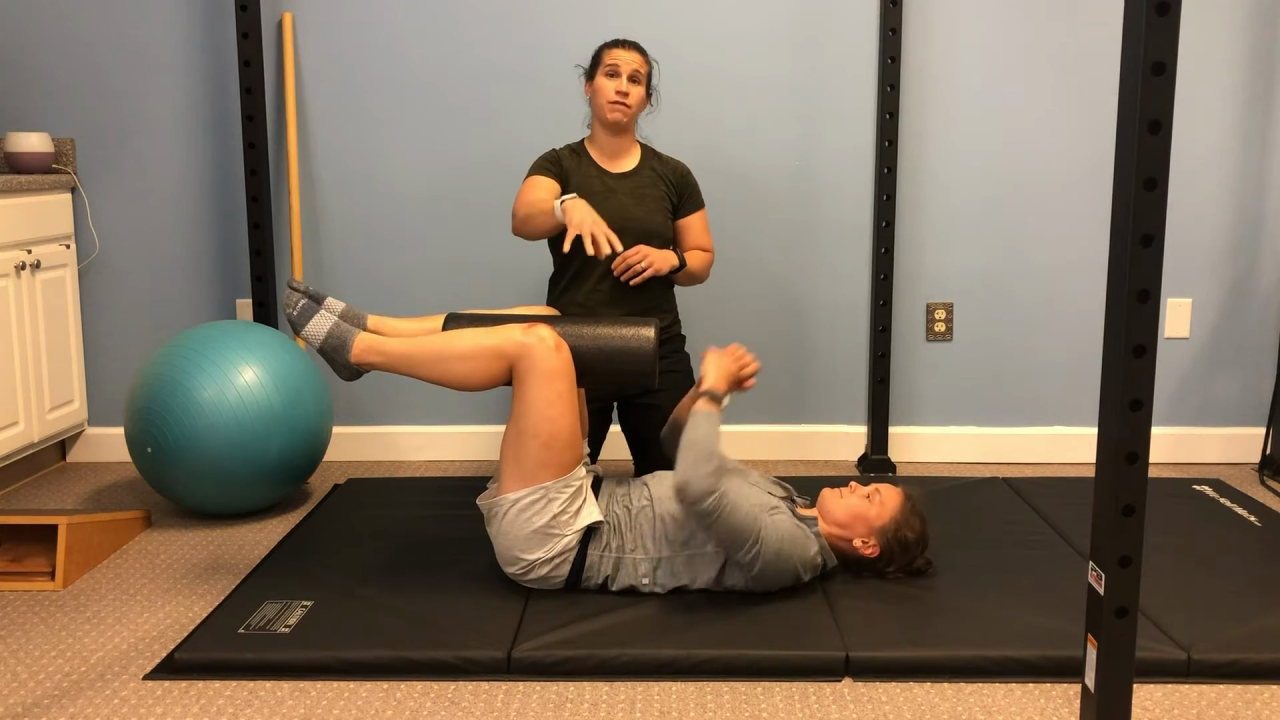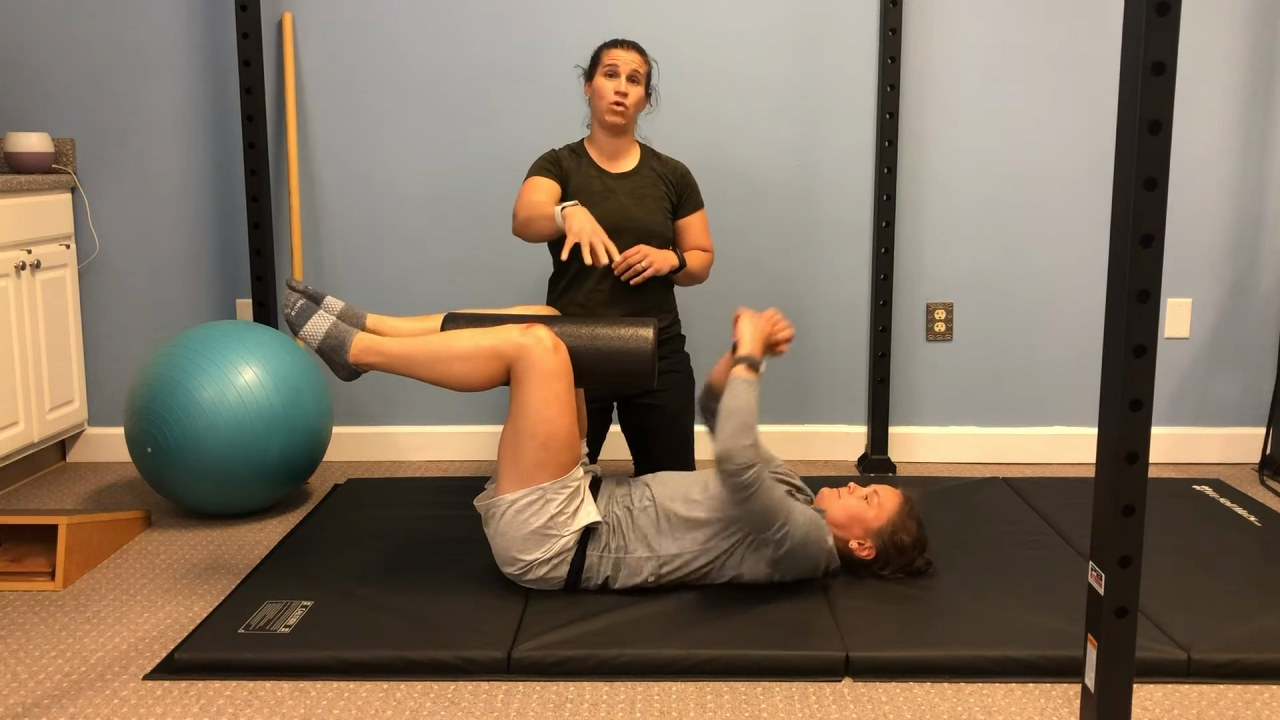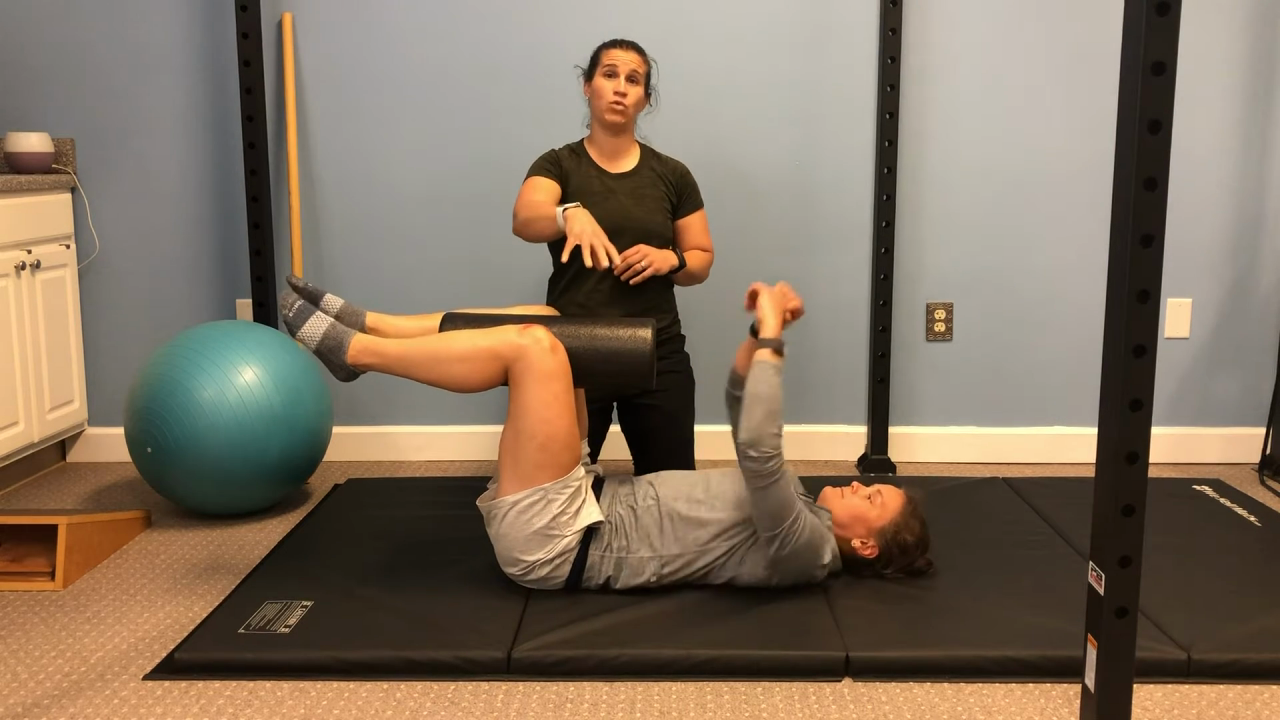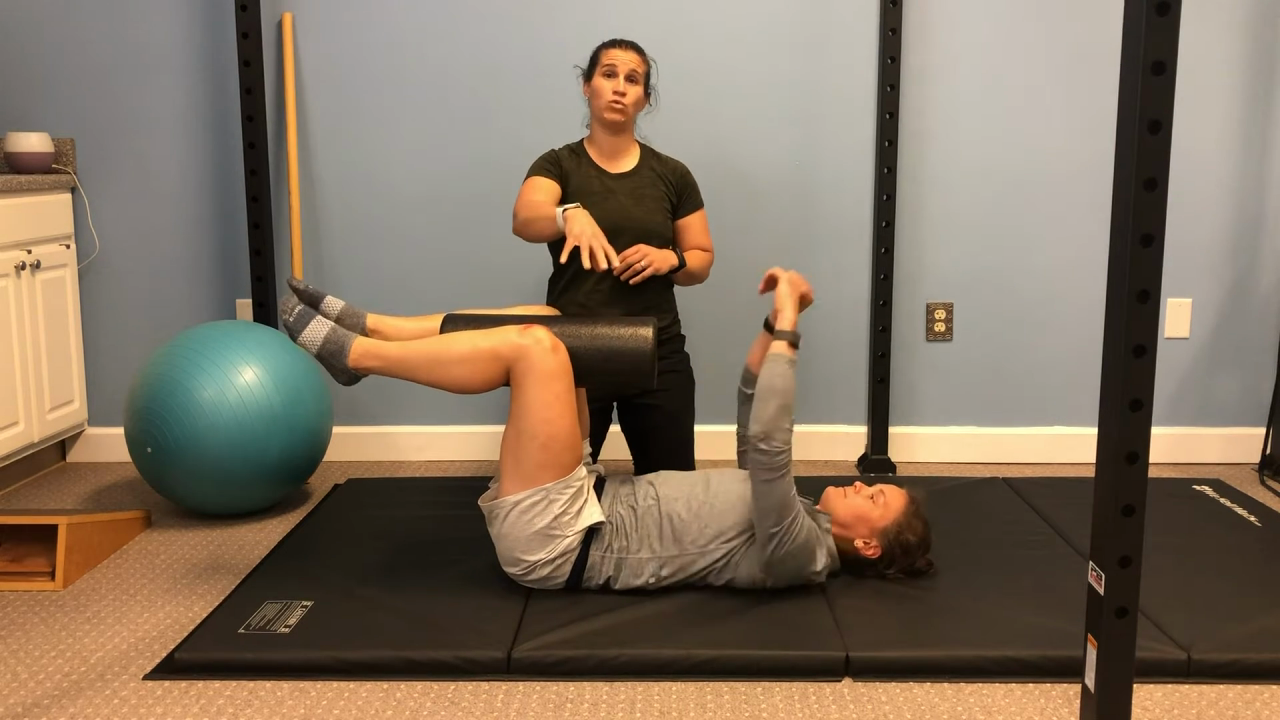
dt=0.1s
person 1, frame 1
left shoulder: (792, 552)
right shoulder: (784, 502)
left elbow: (694, 487)
right elbow: (691, 467)
left wrist: (709, 392)
right wrist: (704, 393)
left hip: (550, 542)
right hip: (590, 501)
left knee: (537, 345)
right knee: (544, 320)
left ankle: (355, 349)
right ankle: (362, 324)
person 1, frame 2
left shoulder: (805, 545)
right shoulder: (792, 503)
left elbow: (736, 458)
right elbow: (716, 416)
left wrist: (748, 352)
right wrist: (739, 356)
left hip: (551, 541)
right hip: (588, 504)
left knee: (534, 346)
right knee: (544, 321)
left ankle: (354, 350)
right ankle: (364, 324)
person 1, frame 3
left shoulder: (805, 548)
right shoulder: (796, 509)
left elbow: (756, 450)
right elbow: (747, 422)
left wrist: (767, 339)
right wrist: (762, 331)
left hip: (553, 542)
right hip: (589, 503)
left knee: (531, 347)
right knee: (542, 321)
left ankle: (353, 352)
right ankle: (363, 324)
person 1, frame 4
left shoulder: (800, 553)
right shoulder: (799, 518)
left elbow: (768, 447)
right elbow: (753, 423)
left wrist: (786, 329)
right wrist: (774, 326)
left hip: (553, 541)
right hip: (592, 504)
left knee: (535, 347)
right knee: (543, 320)
left ankle: (352, 353)
right ankle: (363, 327)
person 2, frame 1
left shoulder: (673, 175)
right shoulder: (557, 165)
left elbow: (702, 260)
right elbow: (523, 221)
left wrist: (670, 260)
right wrist: (569, 206)
left hip: (658, 356)
person 2, frame 2
left shoulder: (672, 174)
right shoulder: (557, 165)
left elbow: (702, 260)
right elbow: (524, 221)
left wrist: (671, 259)
right wrist: (569, 212)
left hip: (658, 356)
person 2, frame 3
left shoulder: (672, 175)
right shoulder: (556, 165)
left elbow: (702, 260)
right elbow: (524, 221)
left wrist: (670, 259)
right wrist: (571, 214)
left hip: (658, 356)
person 2, frame 4
left shoulder: (672, 175)
right shoulder: (556, 165)
left elbow: (702, 260)
right elbow: (524, 220)
left wrist: (670, 260)
right wrist: (571, 214)
left hip: (658, 356)
